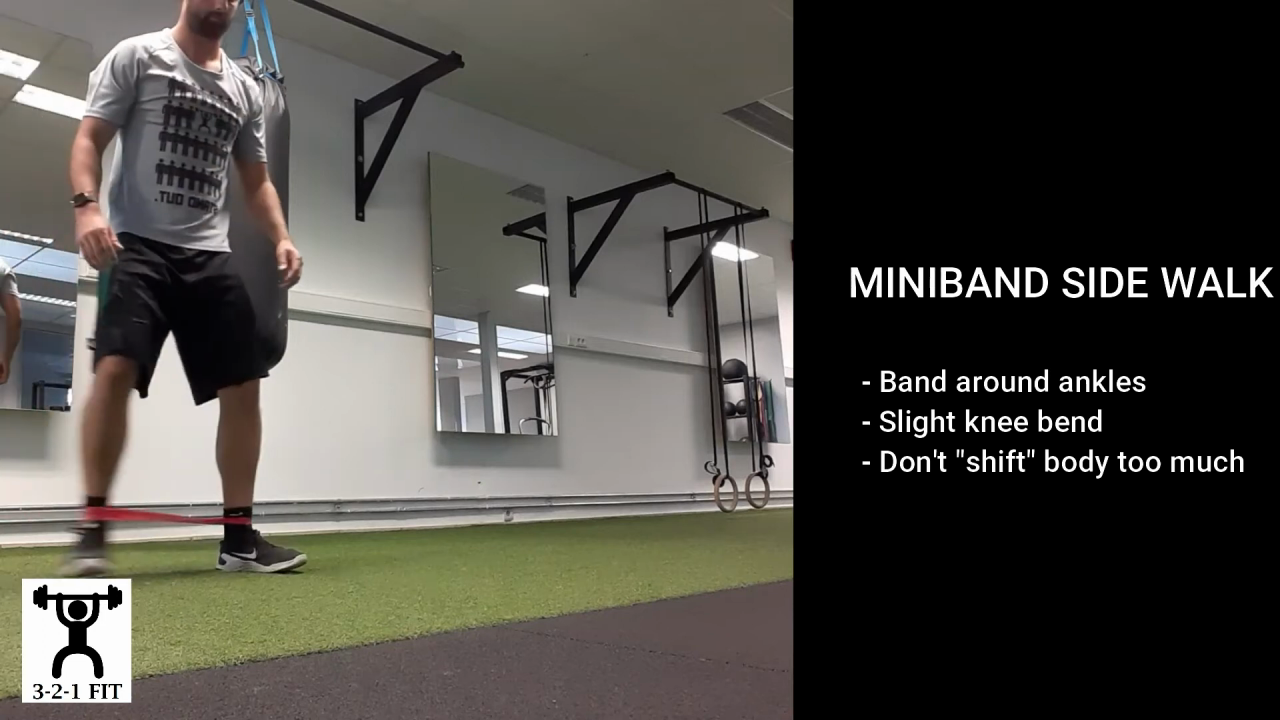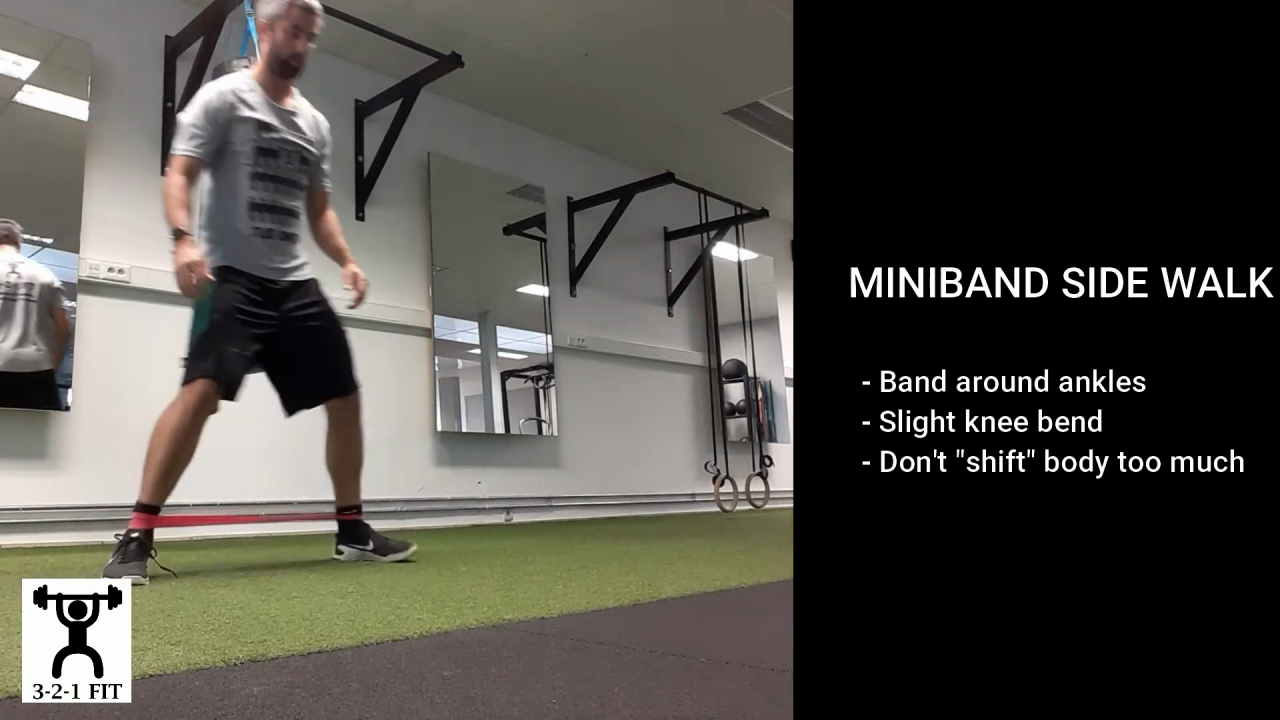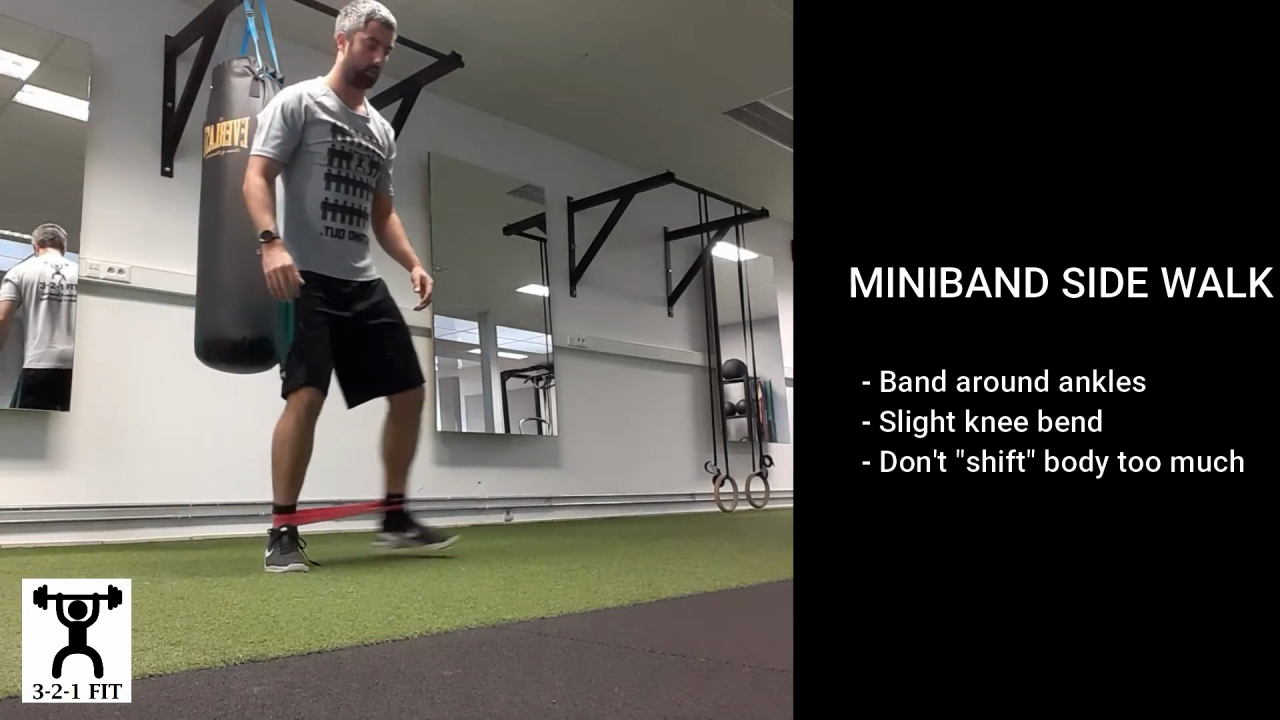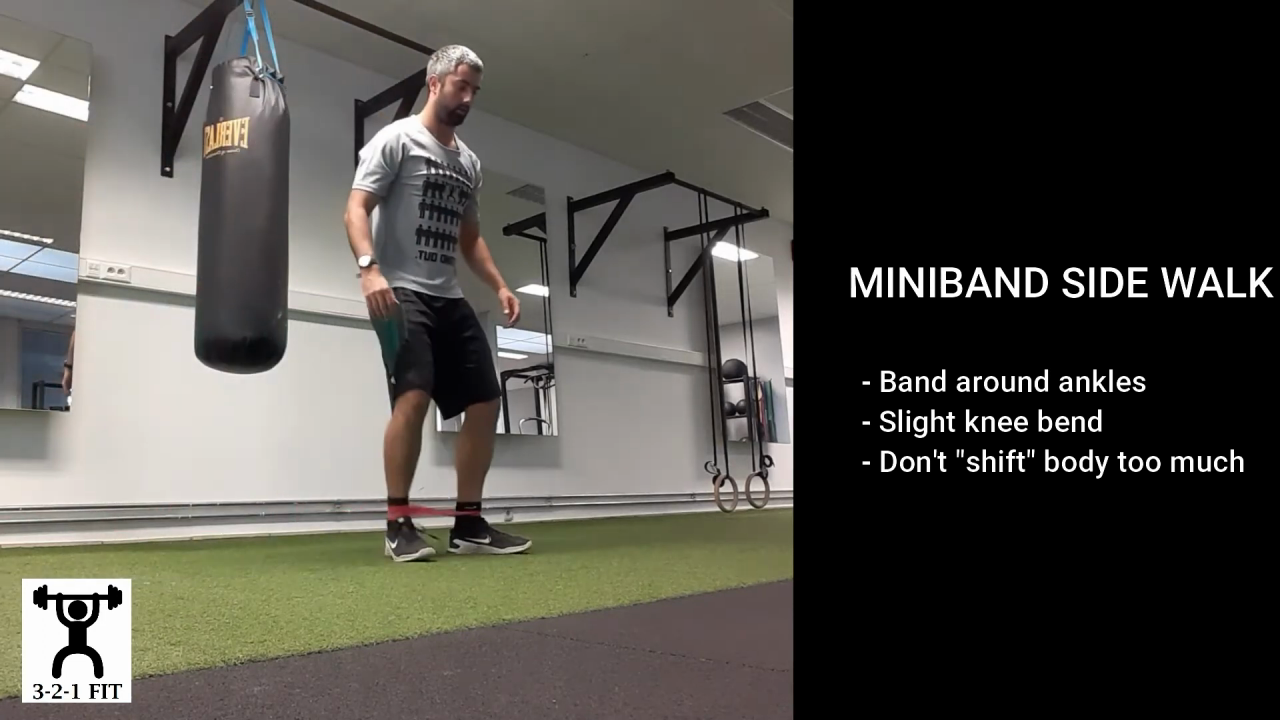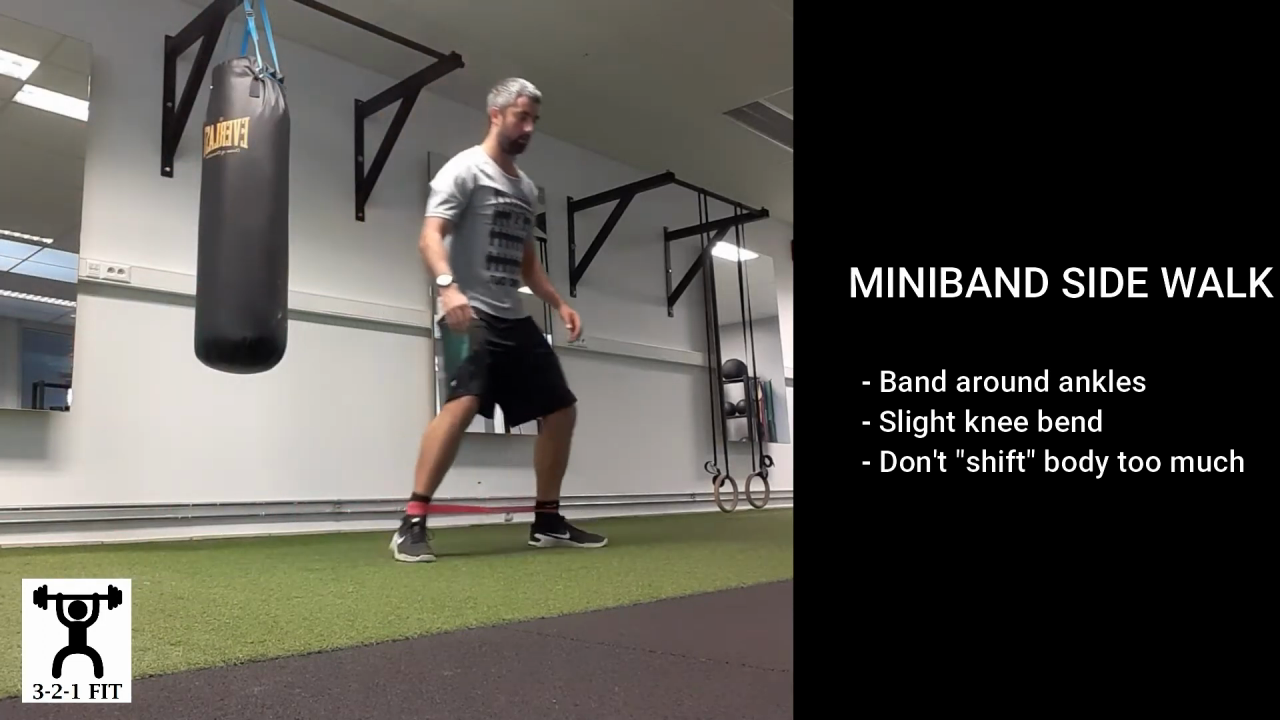
dt=0.7s
person 1, frame 1
left shoulder: (244, 89)
right shoulder: (137, 56)
left elbow: (255, 180)
right elbow: (89, 138)
left wrist: (281, 237)
right wrist: (86, 205)
left hip: (211, 255)
right hip: (140, 244)
left knee: (242, 388)
right knee: (117, 370)
left ankle: (239, 537)
right ankle: (93, 530)
person 1, frame 2
left shoulder: (315, 124)
right shoulder: (224, 98)
right elbow: (180, 175)
left wrist: (346, 261)
right wrist: (184, 238)
left hip: (296, 283)
right hip: (235, 276)
left knee: (344, 398)
right knee: (199, 391)
left ankle: (352, 530)
right ankle: (137, 536)
person 1, frame 3
left shoulder: (381, 130)
right shoulder: (297, 102)
right elbow: (256, 176)
left wrist: (413, 263)
right wrist: (273, 242)
left hip: (363, 282)
right hip: (308, 279)
left knee: (409, 389)
right knee: (305, 396)
left ankle: (396, 517)
right ankle: (281, 532)
person 1, frame 4
left shoulder: (468, 161)
right shoulder: (396, 140)
right elbow: (357, 208)
left wrist: (499, 285)
right wrist: (369, 267)
left hip: (450, 298)
right hip: (402, 292)
left knee: (484, 403)
right knee: (413, 395)
left ankle: (469, 523)
right ankle: (398, 522)
person 1, frame 5
left shoulder: (526, 187)
right shoulder: (465, 170)
right elbow: (431, 235)
left wrist: (560, 303)
right wrist: (448, 286)
left hip: (514, 317)
right hip: (470, 314)
left knee: (560, 410)
right knee: (464, 401)
left ankle: (547, 519)
right ankle: (413, 524)
